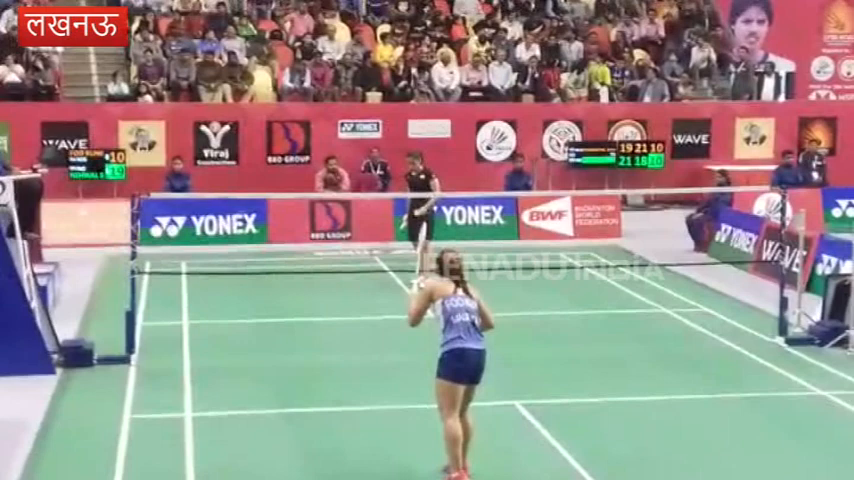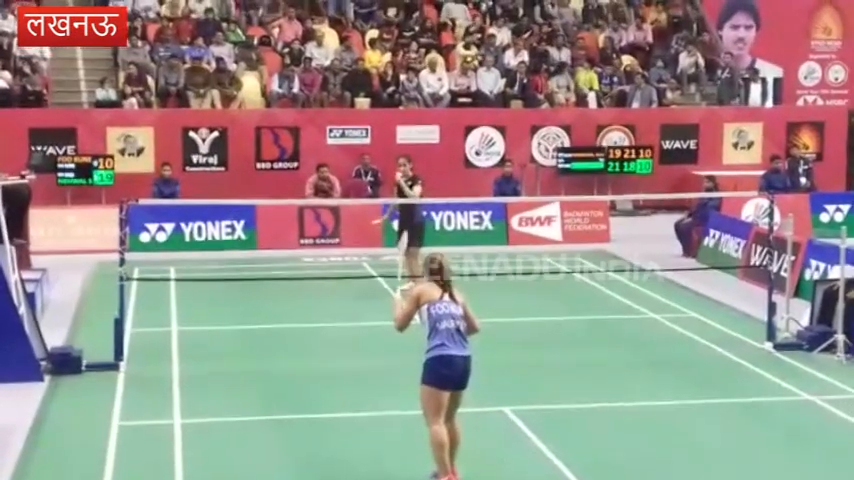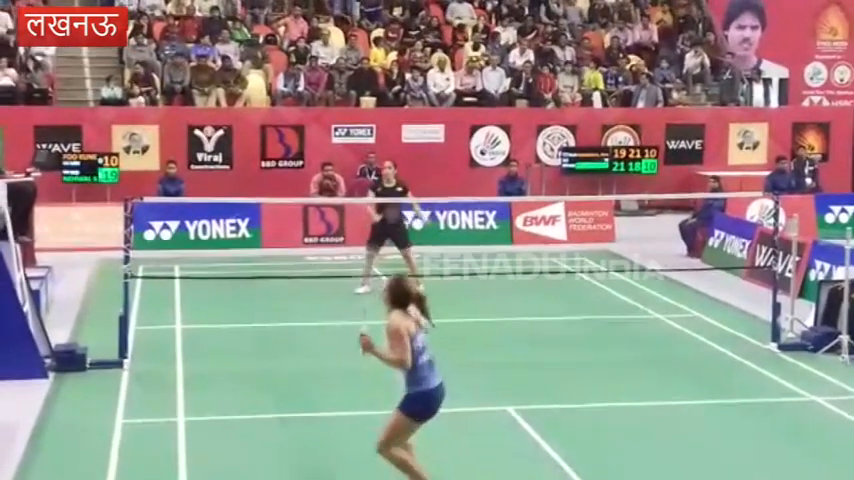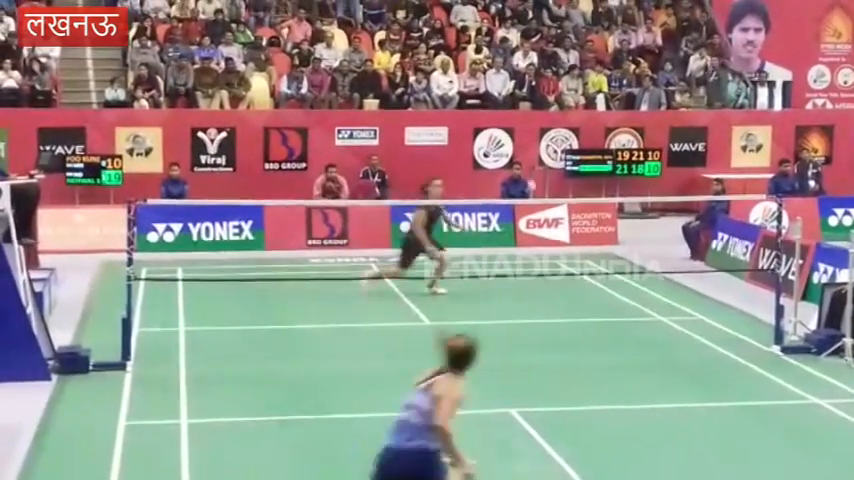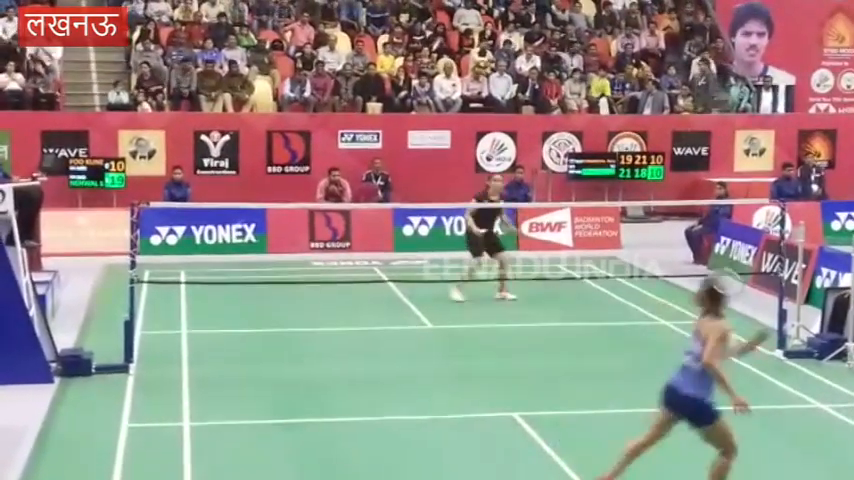
dt=1s
person 1, frame 1
left shoulder: (433, 285)
right shoulder: (469, 290)
left elbow: (413, 320)
right elbow: (489, 323)
left wrist: (414, 296)
left hip: (456, 354)
right hip: (478, 354)
left knee: (449, 416)
right knee: (461, 413)
person 1, frame 2
left shoulder: (420, 290)
right shoulder: (456, 295)
left elbow: (400, 325)
right elbow: (475, 327)
left wrist: (398, 303)
left hip: (440, 360)
right hip: (463, 360)
left knee: (435, 422)
right knee: (449, 419)
person 1, frame 3
left shoulder: (396, 322)
right shoulder: (412, 315)
left elbow: (404, 362)
left wrist: (373, 350)
left hip: (423, 395)
right hip: (433, 388)
left knee: (385, 446)
right knee: (398, 440)
person 1, frame 4
left shoulder: (429, 378)
right shoulder: (454, 388)
right elbow: (440, 426)
right wrist: (460, 460)
left hip: (389, 458)
right hip: (420, 460)
person 1, frame 5
left shoulder: (707, 321)
right shoulder: (720, 328)
left elbow: (718, 354)
right elbow: (709, 361)
left wrist: (754, 342)
right wrist: (733, 395)
left hip: (678, 393)
right hip: (696, 401)
left knee: (651, 439)
right knee: (729, 450)
person 2, frame 1
left shoulder: (428, 174)
right shoulder: (408, 175)
left elbow: (437, 194)
left wrist: (425, 207)
right wrist: (407, 213)
left hip: (426, 213)
right hip: (413, 213)
left knee: (424, 245)
right knee: (416, 245)
right ankle: (421, 274)
person 2, frame 2
left shoulder: (417, 180)
right shoulder: (399, 181)
left elbow: (414, 197)
left wrist: (401, 183)
right wrist: (386, 216)
left hip: (415, 220)
right hip: (403, 219)
left knee: (414, 253)
right knee: (406, 252)
right ankle: (412, 280)
person 2, frame 3
left shoulder: (402, 187)
right shoulder: (375, 187)
left elbow: (413, 204)
right elbow: (369, 205)
left wrist: (421, 216)
right wrist: (374, 215)
left hip: (397, 224)
right hip: (379, 225)
left knee: (407, 254)
right knee: (370, 254)
left ankle: (417, 284)
right ankle: (365, 284)
person 2, frame 4
left shoulder: (437, 207)
right shoulder: (425, 207)
left elbow: (447, 219)
right elbow: (417, 227)
right wrist: (427, 245)
left hip: (426, 238)
right hip: (415, 240)
left knee: (443, 260)
right knee: (399, 271)
left ankle: (433, 286)
right ankle: (372, 275)
person 2, frame 5
left shoulder: (501, 199)
right shoulder: (480, 197)
right elbow: (468, 214)
left wrist: (509, 225)
right wrist: (474, 228)
left hip: (489, 233)
right hip: (475, 233)
left knee: (503, 260)
right knee: (477, 262)
left ankle: (502, 292)
right ankle: (457, 289)
